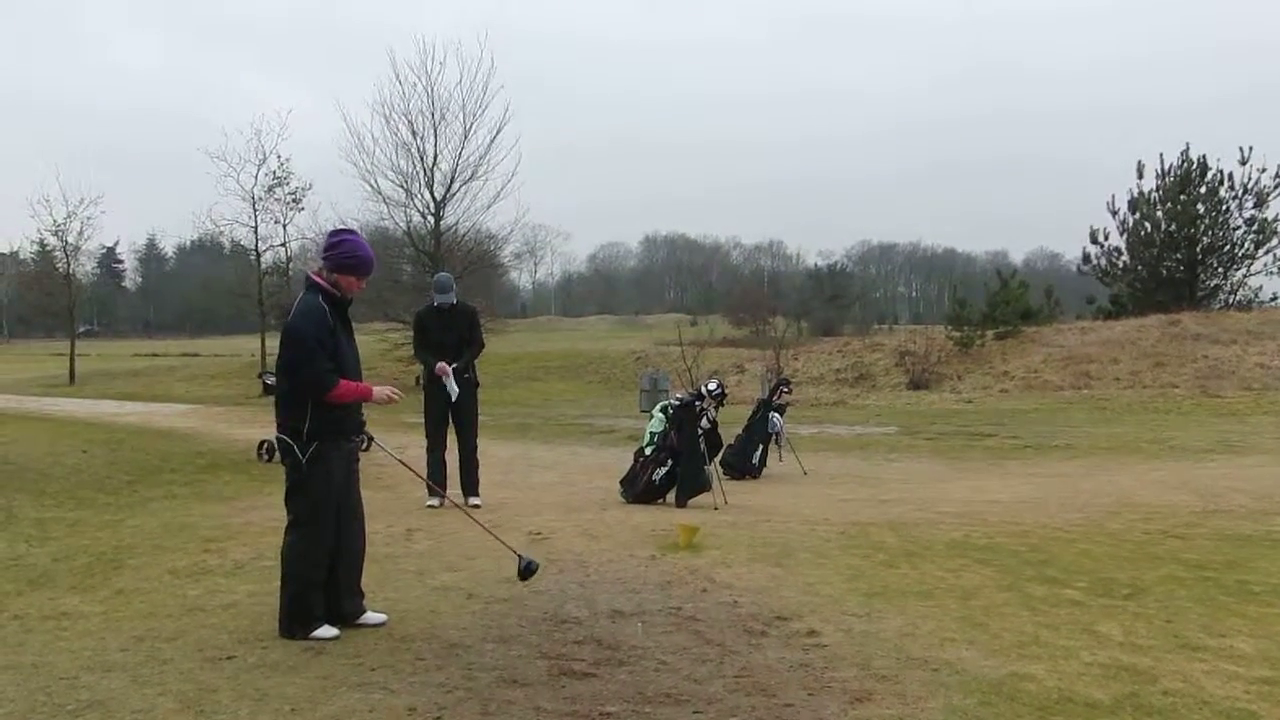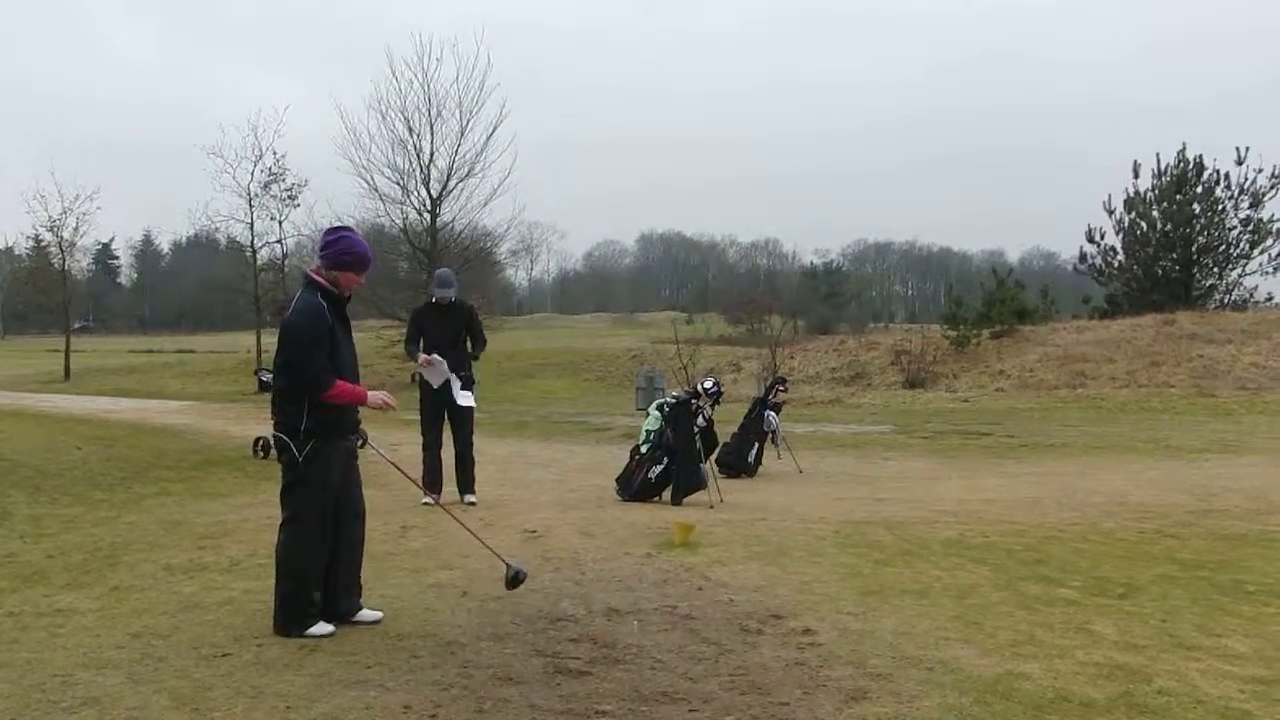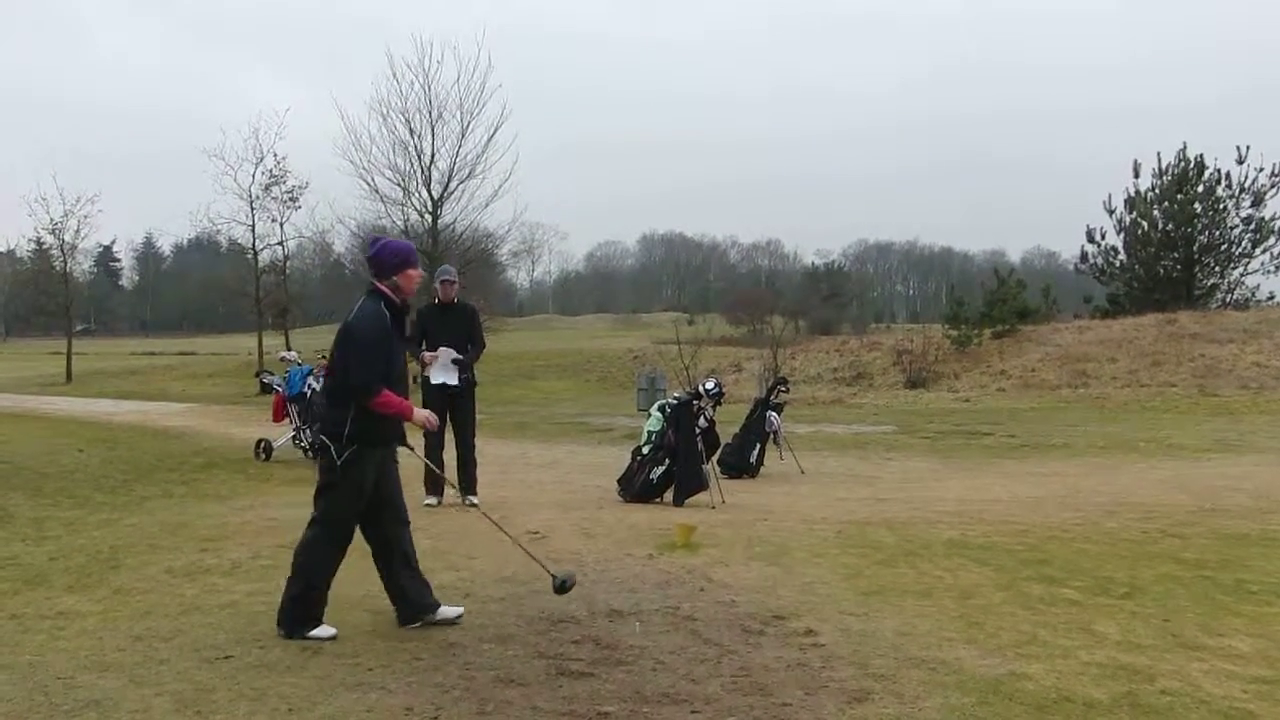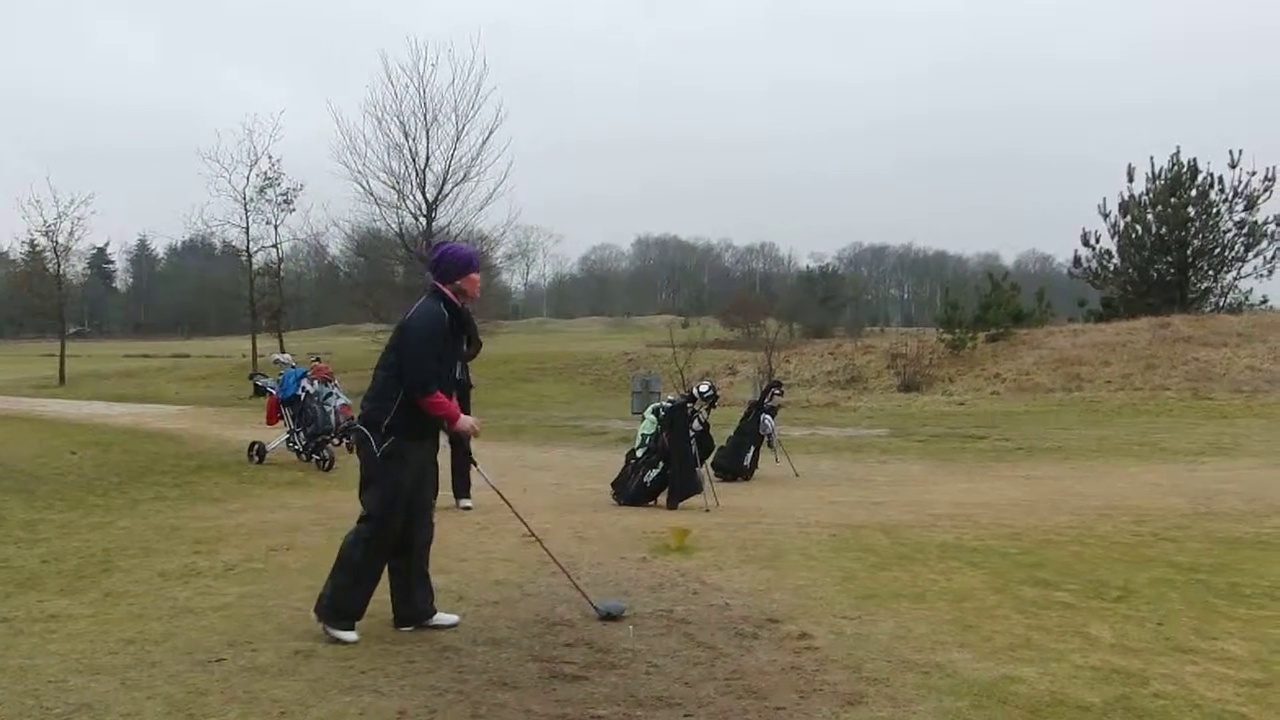
dt=0.5s
person 1, frame 1
left shoulder: (333, 308)
right shoulder: (309, 313)
right elbow: (318, 383)
left wrist: (354, 416)
right wrist: (369, 393)
left hip: (337, 436)
right hip: (311, 440)
left knee: (347, 526)
right knee: (311, 529)
left ankle: (344, 606)
right ankle: (299, 619)
person 1, frame 2
left shoulder: (331, 305)
right shoulder: (307, 311)
right elbow: (315, 381)
left wrist: (352, 415)
right wrist: (364, 397)
left hip: (334, 434)
right hip: (308, 437)
left knee: (348, 519)
right knee: (305, 527)
left ankle: (340, 603)
right ankle: (294, 616)
person 1, frame 3
left shoulder: (389, 314)
right shoulder: (369, 319)
right elbow: (365, 389)
left wrist: (402, 417)
right wrist: (410, 413)
left hip: (375, 439)
right hip: (349, 440)
left knee: (392, 524)
right knee: (331, 528)
left ankle: (416, 605)
right ankle: (298, 618)
person 1, frame 4
left shoulder: (447, 316)
right shoulder: (427, 318)
right elbow: (419, 386)
left wrist: (452, 419)
right wrist: (455, 418)
left hip: (416, 435)
right hip: (389, 434)
left knee: (416, 525)
right knee: (380, 523)
left ankle: (414, 609)
right ankle: (335, 609)
person 2, frame 1
left shoulder: (468, 312)
right shoulder: (423, 316)
left elbow: (477, 345)
right elbow: (419, 349)
left wrist: (458, 366)
right wrist: (435, 365)
left hip: (464, 381)
right hip: (434, 383)
left knee: (468, 439)
right knee: (435, 440)
left ankle: (471, 492)
right ankle: (435, 492)
person 2, frame 2
left shoulder: (466, 310)
right shoulder: (421, 312)
left elbow: (479, 339)
right elbow: (410, 343)
left wrist: (475, 353)
right wrist: (418, 356)
left hip: (460, 378)
right hip: (430, 380)
left knee: (464, 437)
right knee: (431, 438)
left ankle: (467, 489)
right ankle: (431, 489)
person 2, frame 3
left shoulder: (468, 312)
right shoulder: (424, 313)
left elbow: (479, 344)
right elbow: (413, 344)
left wrist: (467, 359)
right wrist: (422, 355)
left hip: (462, 380)
right hip: (433, 381)
left knee: (465, 438)
right knee: (433, 438)
left ankle: (469, 490)
right ankle: (433, 491)
person 2, frame 4
left shoulder: (462, 314)
left elbow: (475, 344)
left wrist: (464, 356)
left hip: (458, 381)
left knee: (460, 438)
left ankle: (463, 493)
